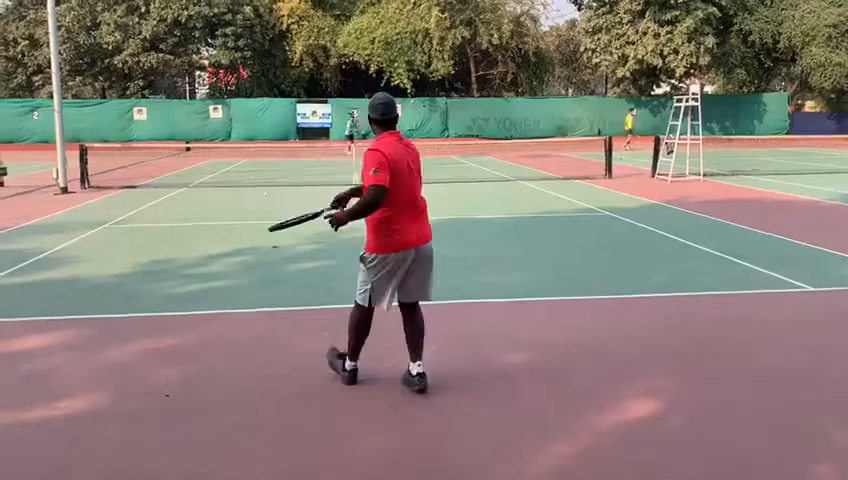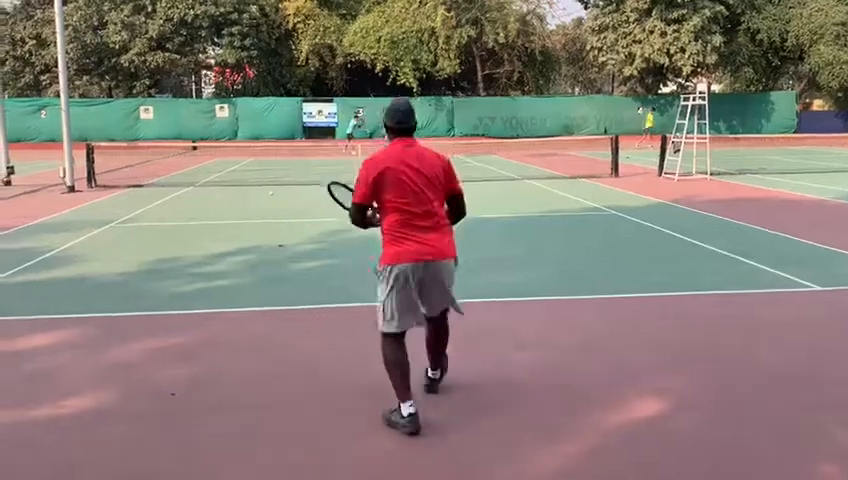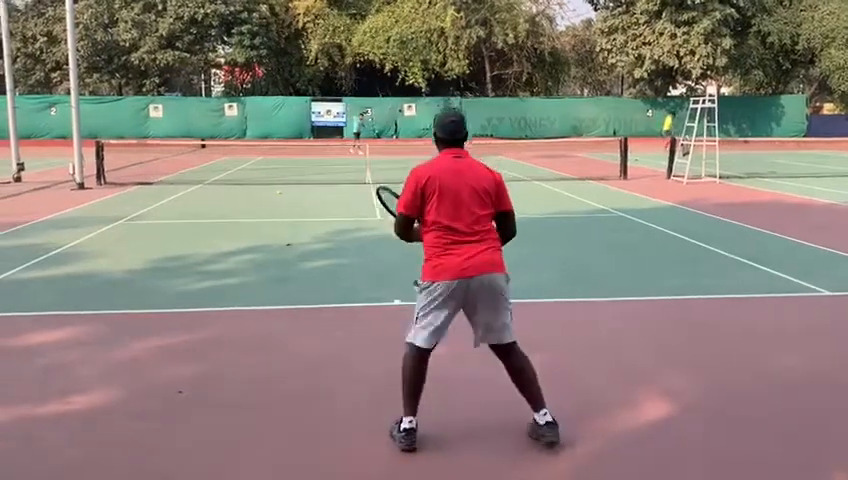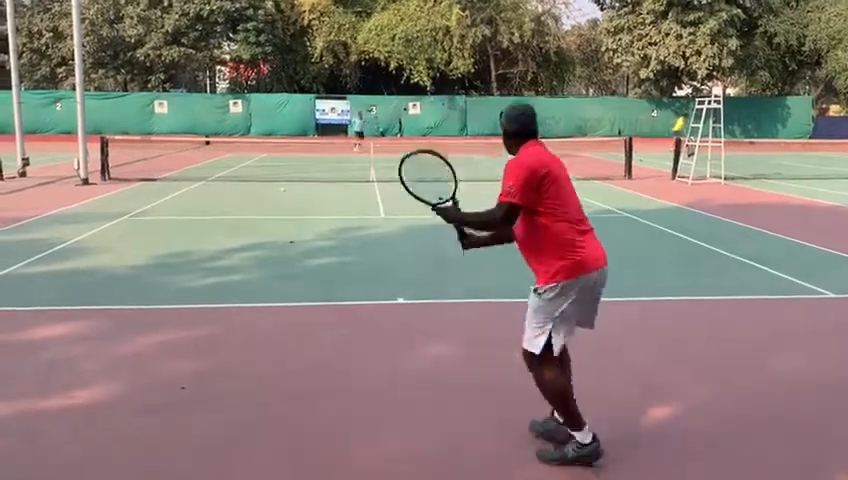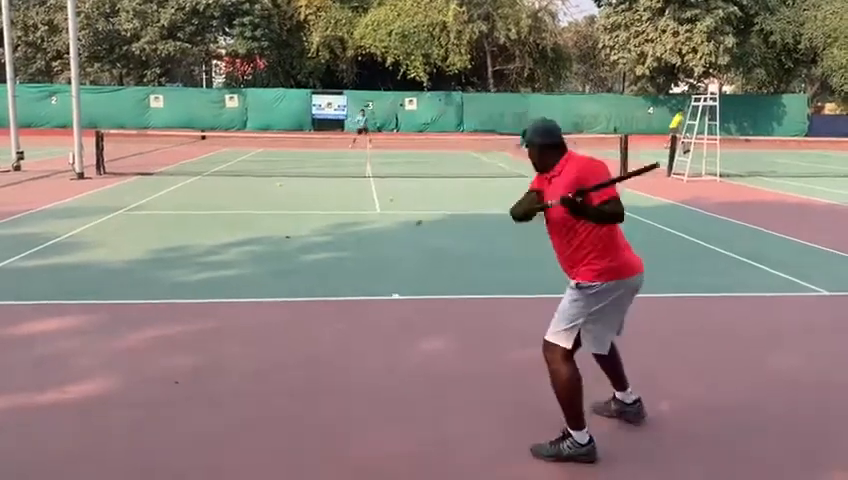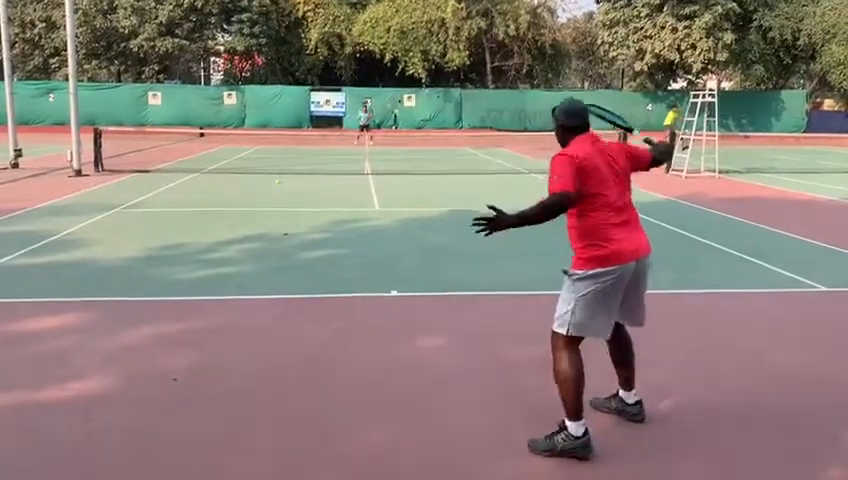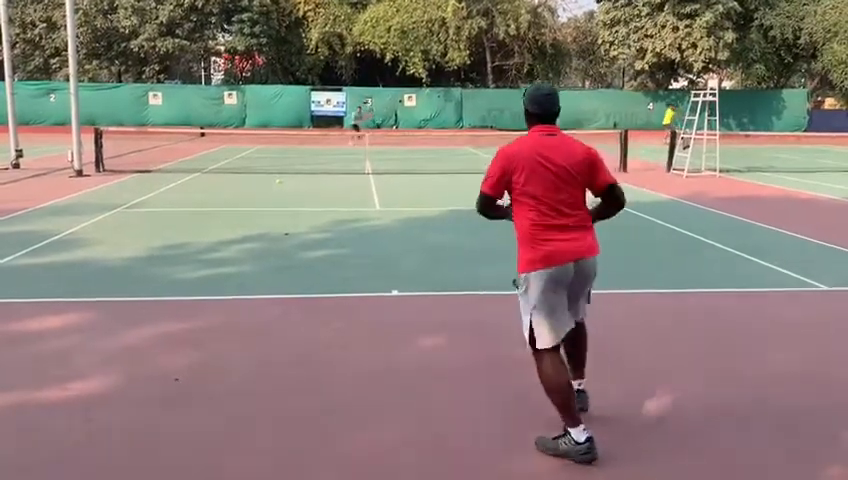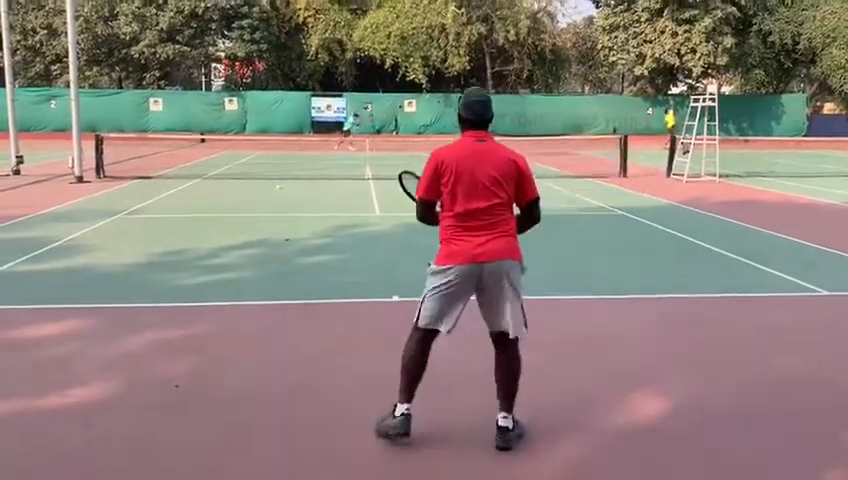
dt=0.5s
person 1, frame 1
left shoulder: (377, 151)
right shoulder: (410, 148)
left elbow: (376, 198)
left wrist: (344, 216)
right wrist: (352, 192)
left hip: (387, 246)
right hip: (421, 241)
left knee: (364, 305)
right knee: (409, 304)
left ankle: (349, 364)
right ankle: (416, 370)
person 1, frame 2
left shoulder: (374, 163)
right shoulder: (439, 160)
left elbow: (357, 218)
right elbow: (458, 211)
left hip: (400, 259)
right hip: (441, 254)
left knee: (392, 335)
right knee: (438, 315)
left ankle: (407, 411)
right ankle: (434, 375)
person 1, frame 3
left shoulder: (422, 174)
right shoulder: (490, 175)
left elbow: (402, 231)
right elbow: (509, 229)
left hip: (444, 276)
right hip: (490, 272)
left knee: (417, 349)
right knee: (506, 347)
left ankle: (407, 426)
right ankle: (545, 420)
person 1, frame 4
left shoulder: (521, 164)
right shoulder: (547, 160)
left elbow: (502, 218)
right elbow: (527, 224)
left wrist: (458, 217)
right wrist: (479, 240)
left hip: (563, 272)
right hip: (592, 263)
left knee: (538, 357)
right knee: (551, 343)
left ankle: (582, 439)
right ankle: (564, 419)
person 1, frame 5
left shoulder: (586, 167)
right shoulder: (545, 179)
left elbow: (616, 212)
right elbow: (519, 211)
left wrist: (585, 209)
right wrist: (530, 207)
left hip: (603, 276)
right hip: (618, 272)
left knee: (556, 350)
right knee: (594, 335)
left ankle: (578, 440)
right ankle: (627, 401)
person 1, frame 6
left shoulder: (566, 158)
right shoulder: (618, 150)
left elbow: (561, 201)
right elbow: (660, 156)
left wrist: (510, 221)
right wrist: (659, 144)
left hip: (600, 262)
right hip: (638, 254)
left knee: (564, 341)
right knee: (613, 324)
left ankle: (574, 432)
right ankle: (629, 399)
person 1, frame 7
left shoulder: (510, 154)
right shoulder: (583, 151)
left elbow: (485, 208)
right elbow: (616, 201)
left wrist: (516, 212)
left hip: (542, 262)
right hip: (584, 255)
left knee: (546, 349)
right knee: (573, 321)
left ankle: (577, 436)
right ankle: (578, 389)
person 1, frame 8
left shoulder: (441, 157)
right shoulder: (514, 159)
left elbow: (424, 214)
right elbow: (532, 216)
left hip: (455, 260)
right hip: (503, 259)
left knee: (422, 333)
right knee: (506, 341)
left ankle: (401, 414)
right ankle: (506, 423)
